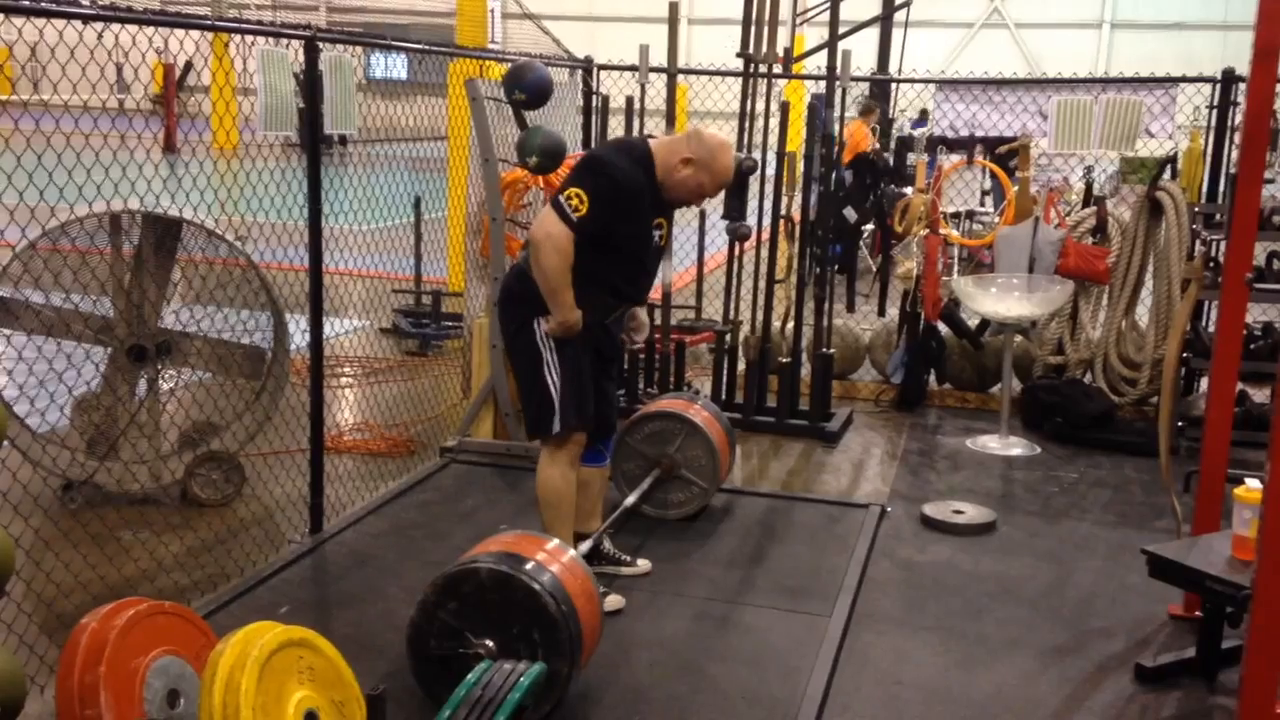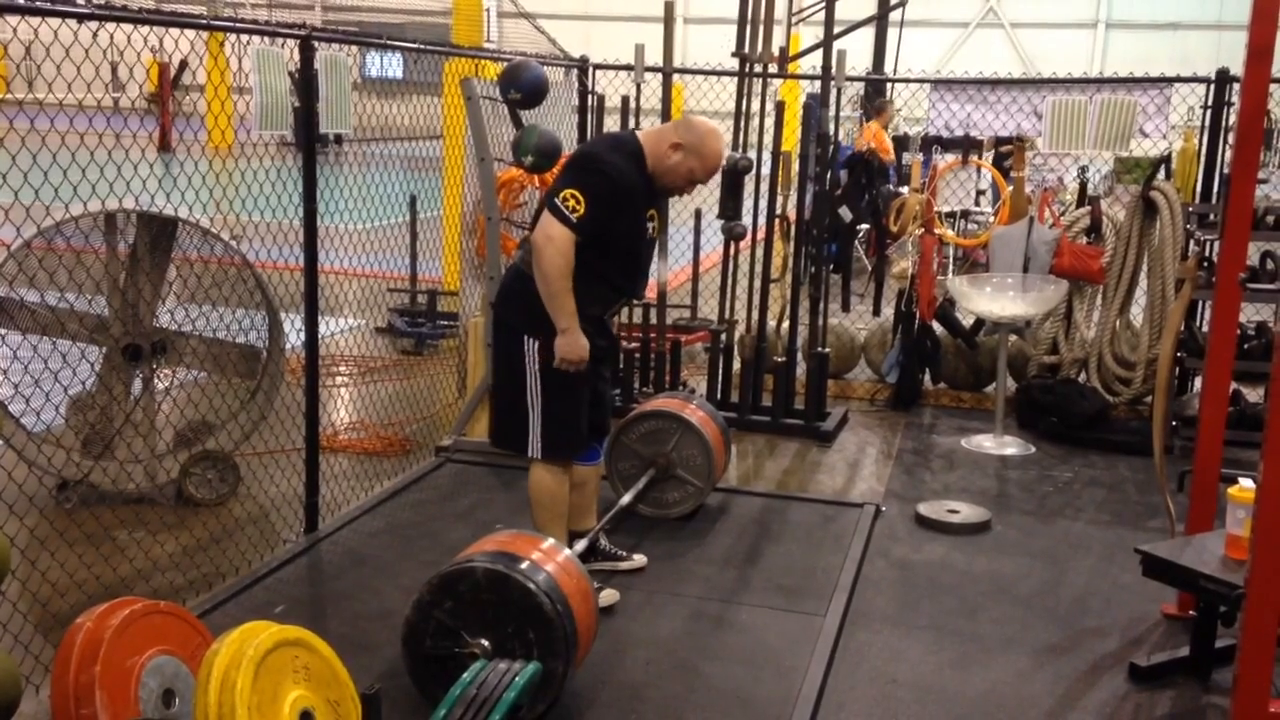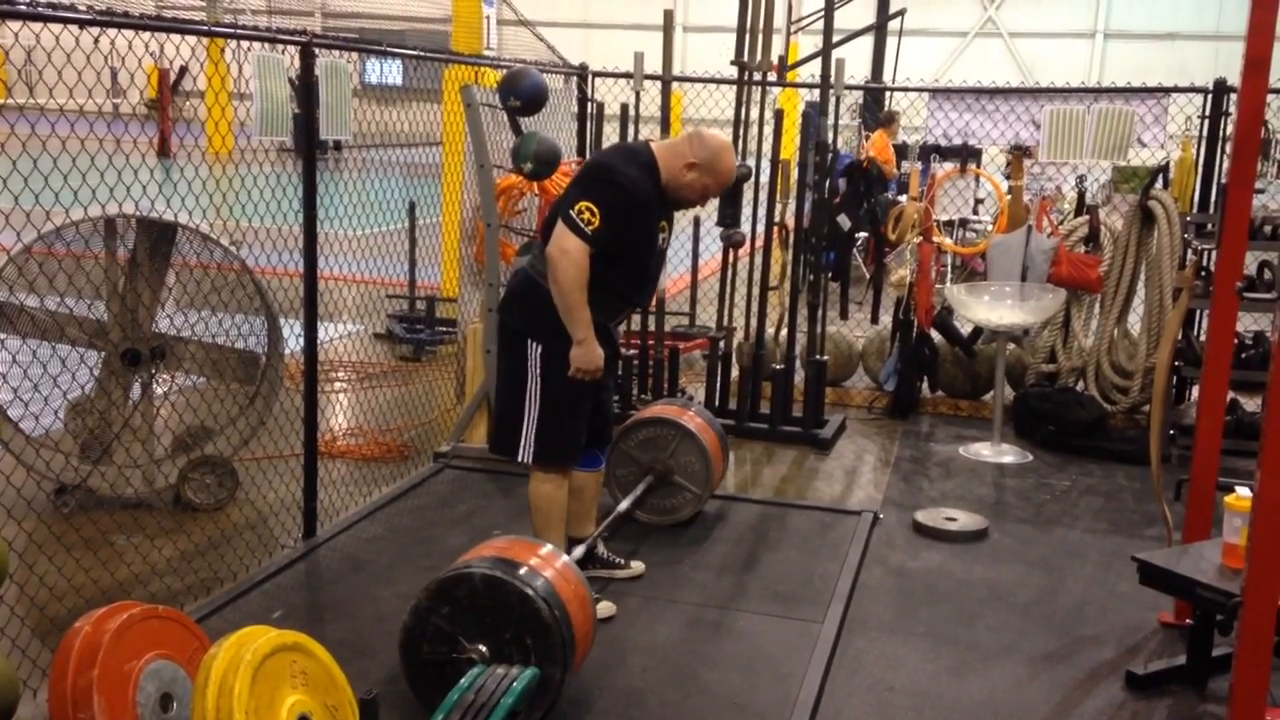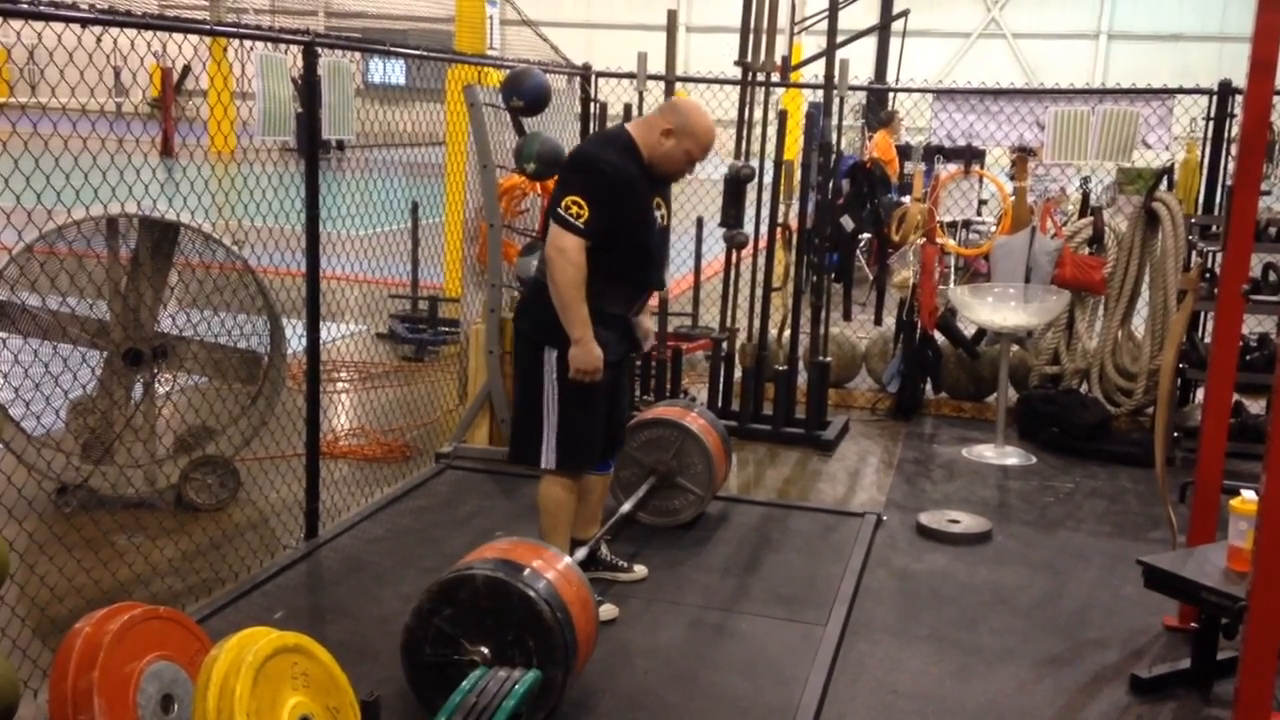
dt=1s
person 1, frame 1
left shoulder: (657, 184)
right shoulder: (615, 172)
right elbow: (547, 234)
left wrist: (633, 306)
right wrist: (563, 313)
left hip: (594, 315)
right hip: (546, 313)
left knee: (597, 433)
right knee: (565, 436)
left ankle: (590, 545)
person 1, frame 2
left shoulder: (644, 175)
right shoulder: (605, 168)
right elbow: (550, 239)
right wrist: (566, 330)
left hip: (586, 319)
right hip: (545, 320)
left knee: (589, 435)
right knee: (554, 445)
left ankle: (585, 543)
person 1, frame 3
left shoulder: (654, 185)
right shoulder: (620, 179)
right elbow: (565, 251)
left wrist: (597, 335)
right wrist: (582, 340)
left hip: (588, 327)
right hip: (549, 326)
left knee: (591, 443)
right knee: (552, 452)
left ankle: (583, 549)
person 1, frame 4
left shoulder: (649, 171)
right shoulder: (600, 165)
right elbow: (564, 249)
left wrist: (641, 314)
right wrist: (580, 339)
left hip: (609, 326)
right hip: (567, 331)
left knee: (602, 448)
right knee: (564, 457)
left ankle: (587, 551)
